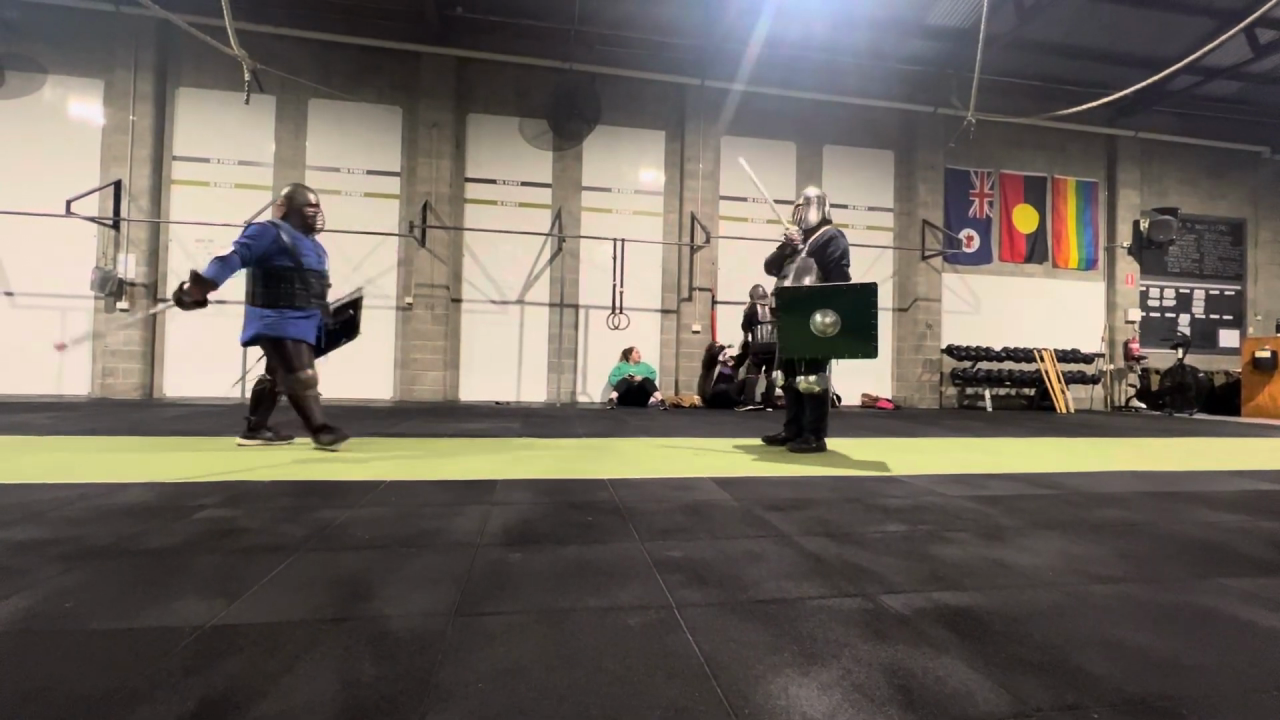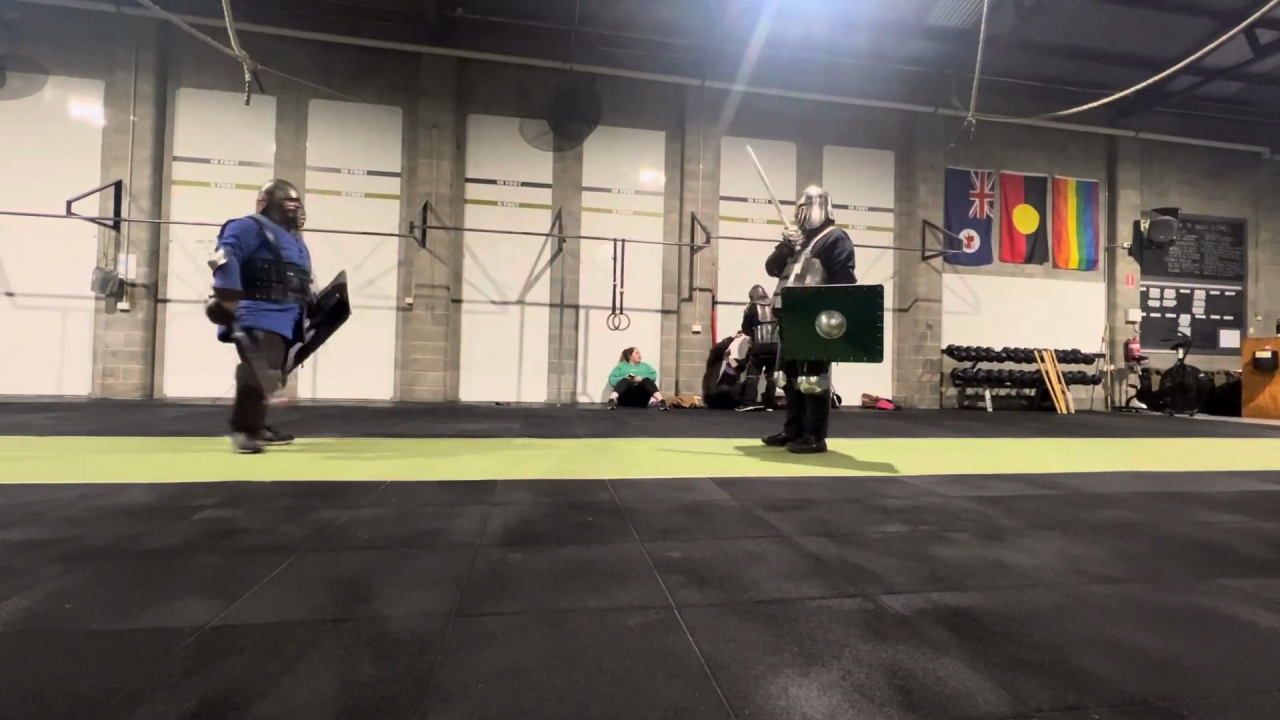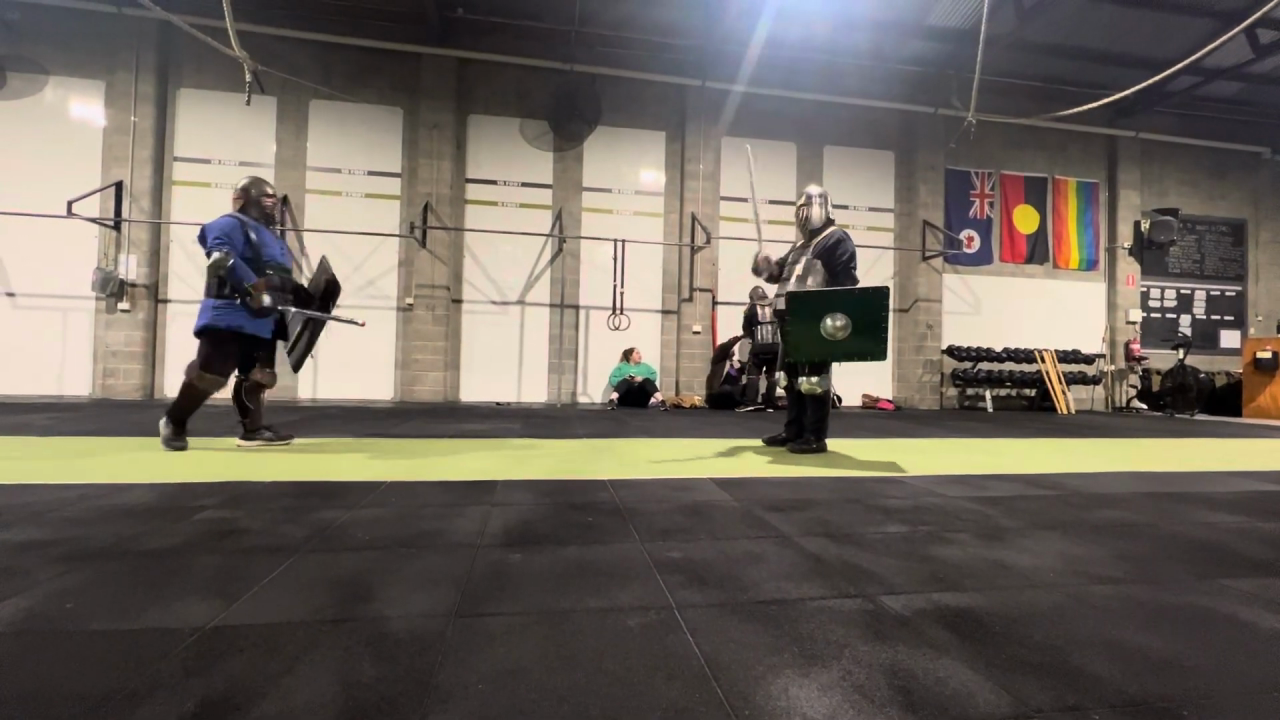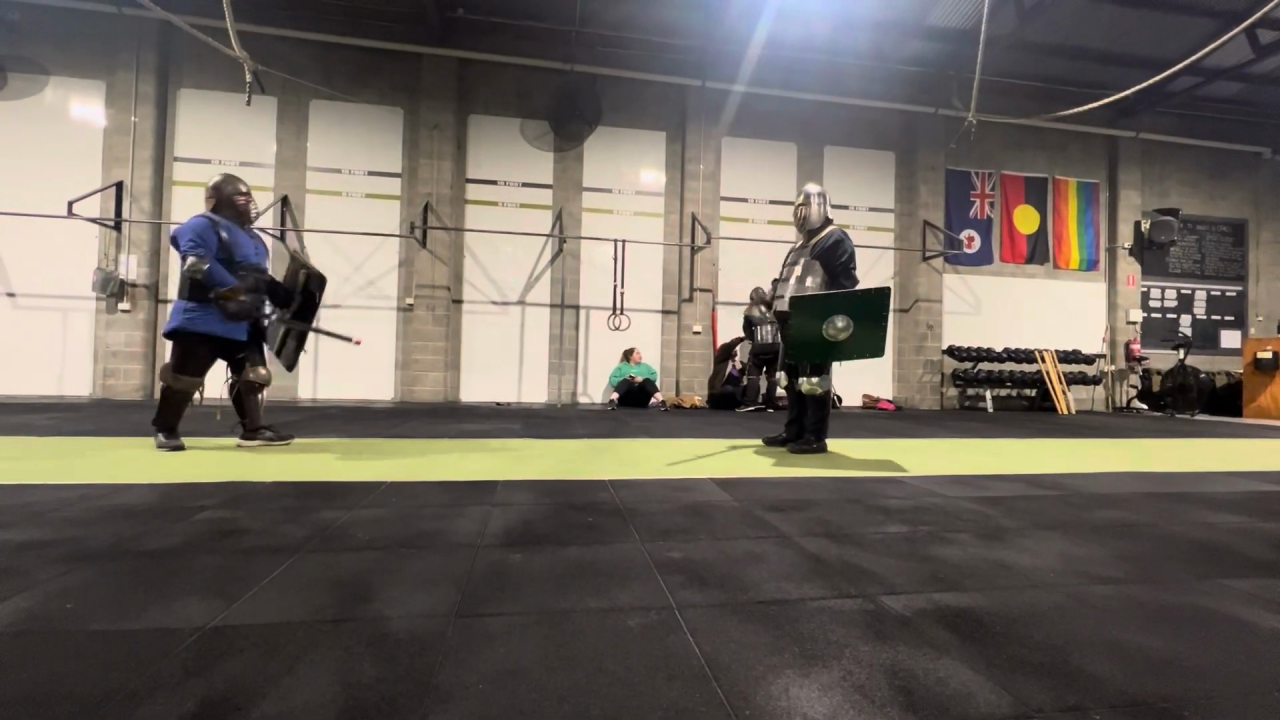
dt=0.2s
person 1, frame 1
left shoulder: (309, 243)
right shoulder: (270, 233)
right elbow: (234, 257)
left wrist: (322, 317)
right wrist: (200, 285)
left hip: (299, 322)
right hip: (279, 321)
left knee: (277, 376)
right knee: (300, 375)
left ankle: (255, 429)
right ankle: (320, 429)
person 1, frame 2
left shoulder: (292, 238)
right shoulder: (250, 228)
left elbow: (296, 281)
right elbow: (225, 258)
right wrist: (225, 298)
left hip: (282, 317)
right hip: (257, 315)
left knee: (270, 374)
right knee: (258, 371)
left ankle: (255, 429)
right ankle: (242, 428)
person 1, frame 3
left shoulder: (271, 237)
right shoulder: (230, 225)
left elbow: (279, 278)
right elbow: (223, 260)
left wrist: (301, 295)
right wrist: (255, 290)
left hip: (261, 320)
right hip: (230, 316)
left knee: (259, 375)
right knee: (211, 372)
left ankle: (253, 430)
right ankle: (173, 422)
person 1, frame 4
left shoulder: (251, 237)
right shoulder: (202, 226)
left elbow: (258, 277)
right elbow: (199, 264)
left wrist: (280, 293)
right wrist: (234, 293)
left hip: (240, 322)
right hip: (203, 317)
left knee: (253, 374)
right knee: (185, 376)
left ankle: (254, 429)
right ankle: (165, 430)
person 2, frame 1
left shoulder: (831, 238)
right shoulder: (798, 244)
left elbow: (839, 279)
right elbow: (773, 268)
right wrist: (787, 245)
left knee: (811, 377)
right knee: (789, 376)
left ankle: (815, 436)
right ankle: (793, 430)
person 2, frame 2
left shoulder: (835, 239)
right shoulder: (799, 242)
left elbow: (844, 279)
right elbow: (772, 268)
right wrist: (785, 247)
left knee: (812, 377)
right knee: (790, 376)
left ankle: (815, 436)
right ankle: (793, 431)
person 2, frame 3
left shoulder: (836, 239)
right shoulder: (801, 244)
left elbow: (846, 280)
right elbow: (780, 273)
right wrist: (765, 267)
right hip: (791, 320)
left knee: (814, 377)
right knee: (791, 377)
left ankle: (815, 437)
right ankle: (794, 431)
person 2, frame 4
left shoulder: (835, 239)
right shoulder: (801, 244)
left elbow: (845, 281)
right elbow: (786, 278)
right wrist: (768, 303)
right hip: (792, 321)
left knee: (814, 378)
right knee: (792, 377)
left ankle: (815, 437)
right ankle: (794, 431)
